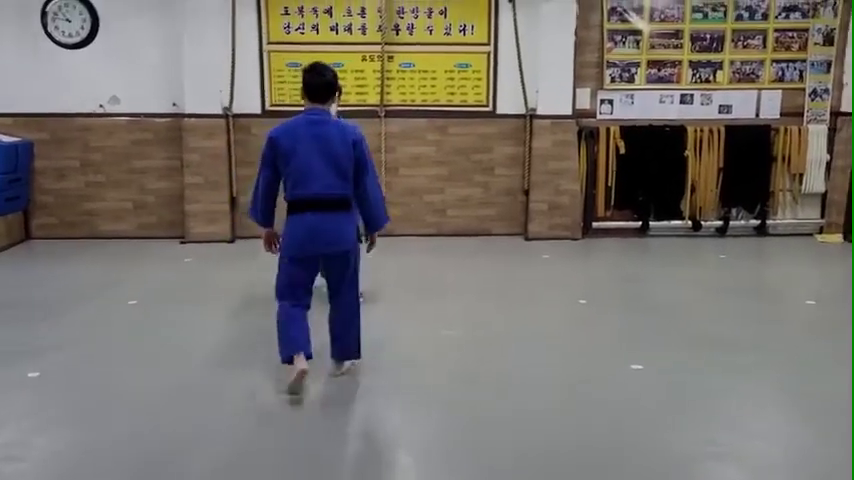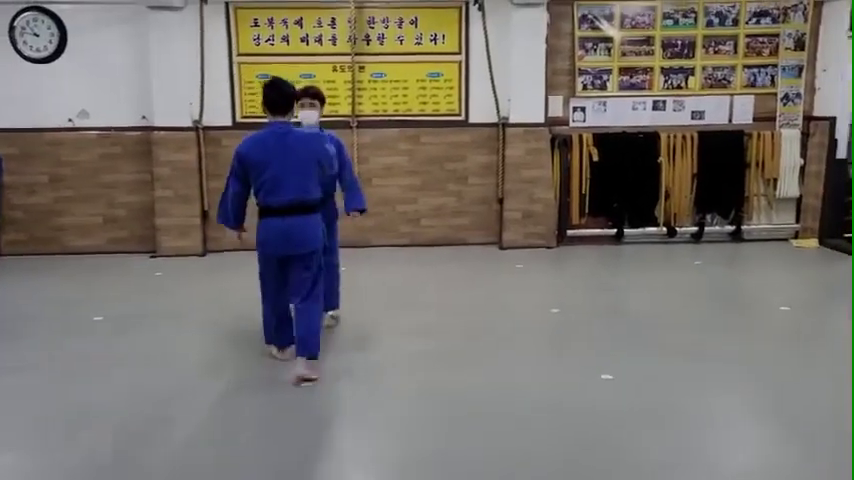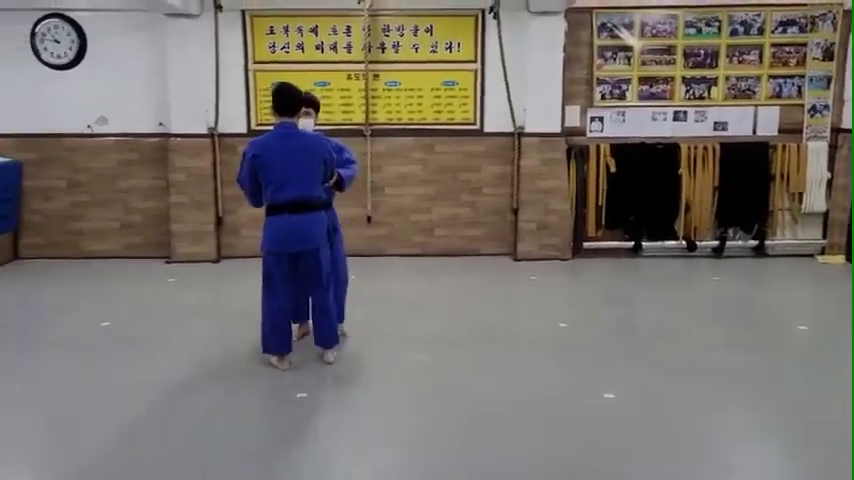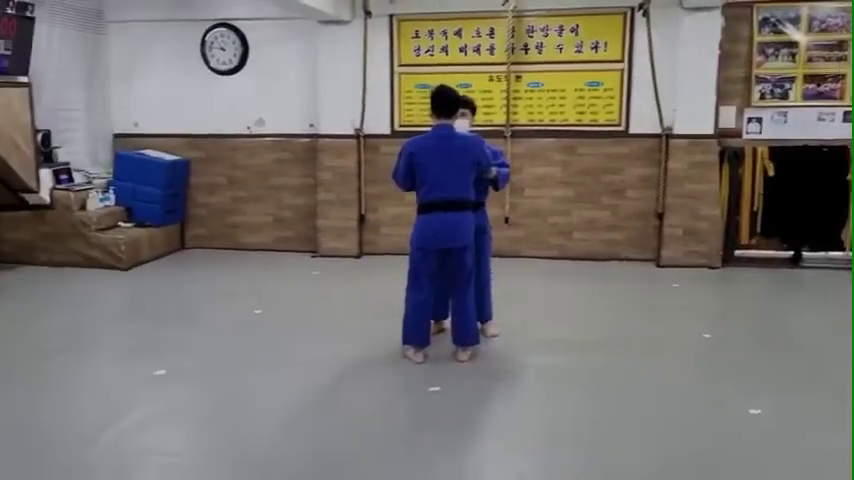
dt=0.5s
person 1, frame 1
left shoulder: (280, 135)
right shoulder: (351, 135)
left elbow: (267, 184)
right elbow: (366, 185)
left wrist: (266, 225)
right wrist: (372, 227)
left hip: (300, 226)
right hip: (341, 224)
left knee: (292, 297)
right knee: (344, 294)
left ankle: (298, 358)
right ankle: (342, 358)
person 1, frame 2
left shoulder: (248, 147)
right shoulder: (315, 141)
left elbow: (236, 191)
right elbow: (329, 168)
left wrist: (236, 223)
left hip: (271, 228)
right hip: (307, 226)
left knee: (274, 290)
right knee: (307, 294)
left ankle: (281, 344)
right ankle: (304, 360)
person 1, frame 3
left shoulder: (256, 148)
right shoulder: (320, 143)
left elbow: (251, 193)
left hip: (278, 226)
right hip: (314, 223)
left knee: (276, 292)
right knee: (321, 288)
left ankle: (279, 353)
right ankle: (328, 347)
person 1, frame 4
left shoulder: (413, 146)
right shoulder: (474, 144)
left elbow: (403, 183)
right elbow: (486, 171)
left hip: (428, 223)
right hip: (462, 222)
left knee: (420, 286)
right knee: (462, 286)
left ankle: (416, 346)
right ankle: (464, 346)
person 2, frame 1
left shoulder: (351, 130)
right shoulder: (310, 130)
left elbow: (364, 164)
right elbow: (302, 165)
left wrist: (368, 193)
right wrist: (301, 195)
left hip: (346, 194)
right hip: (320, 195)
left knee: (349, 239)
right knee: (323, 239)
left ankle: (348, 284)
right ankle: (331, 277)
person 2, frame 2
left shoulder: (333, 142)
left elbow: (347, 176)
left wrist: (354, 205)
left hip: (324, 210)
left knee: (328, 259)
left ankle: (330, 309)
person 2, frame 3
left shoulder: (330, 147)
left elbow: (349, 167)
left wrist: (338, 176)
left hip: (325, 219)
left knee: (336, 269)
left ankle: (336, 321)
right ankle: (302, 321)
person 2, frame 4
left shoulder: (483, 148)
left elbow: (504, 170)
left wrist: (494, 174)
left hip: (475, 218)
left knee: (480, 270)
left ankle: (485, 320)
right ankle: (439, 319)
